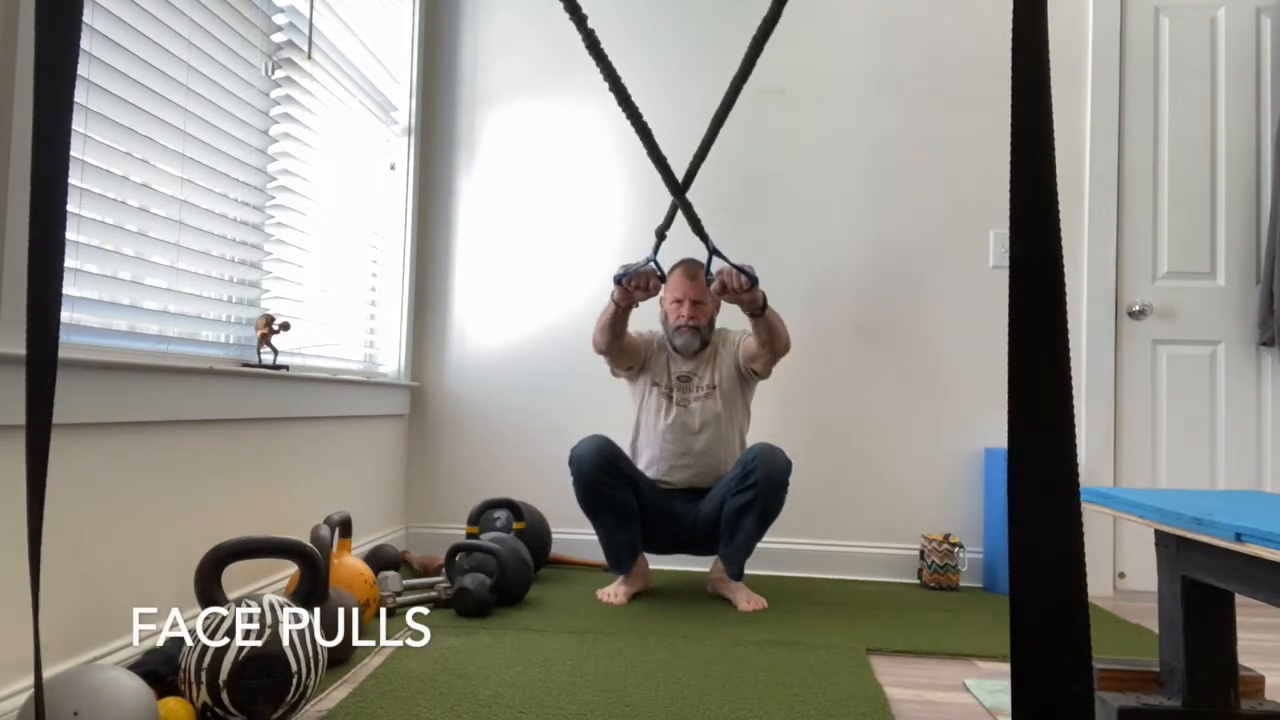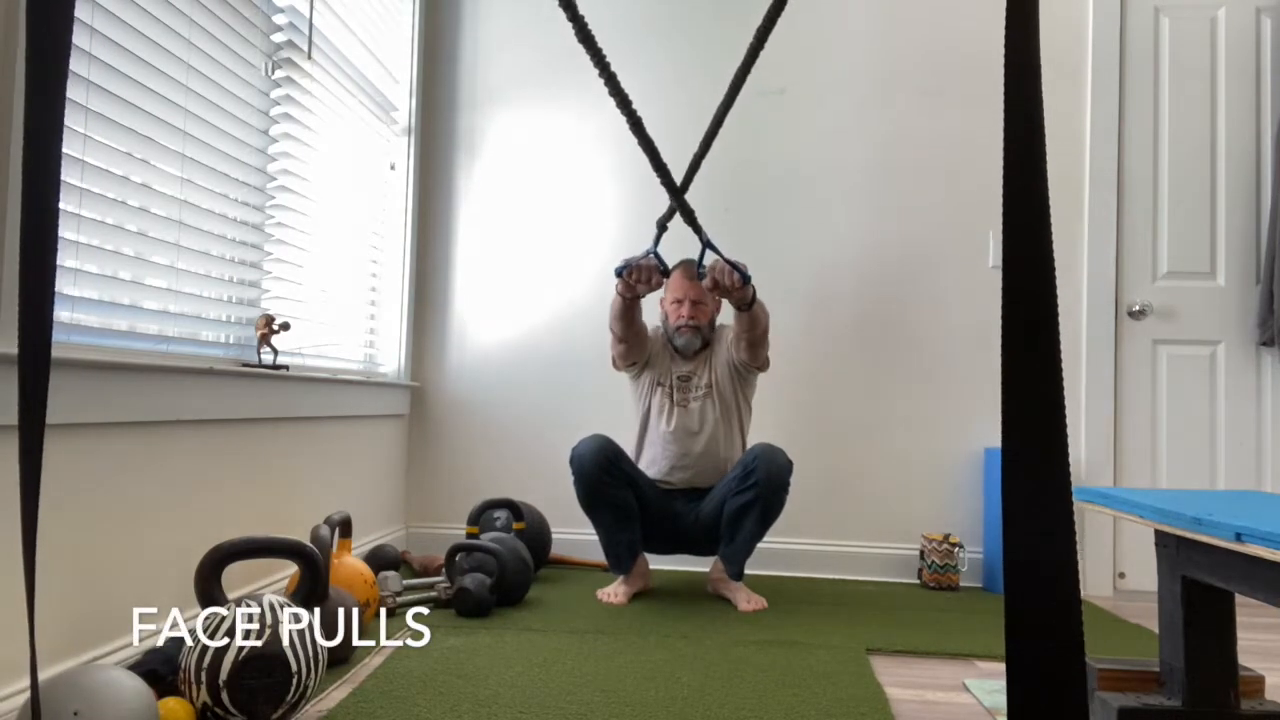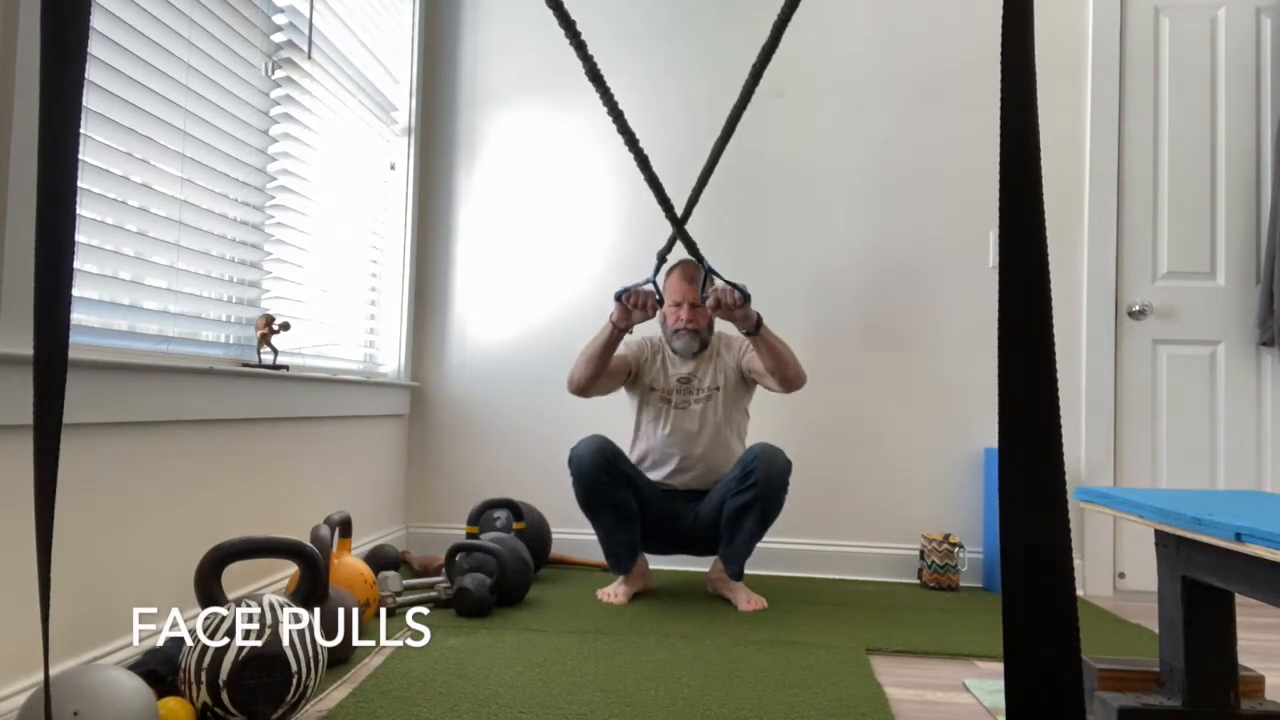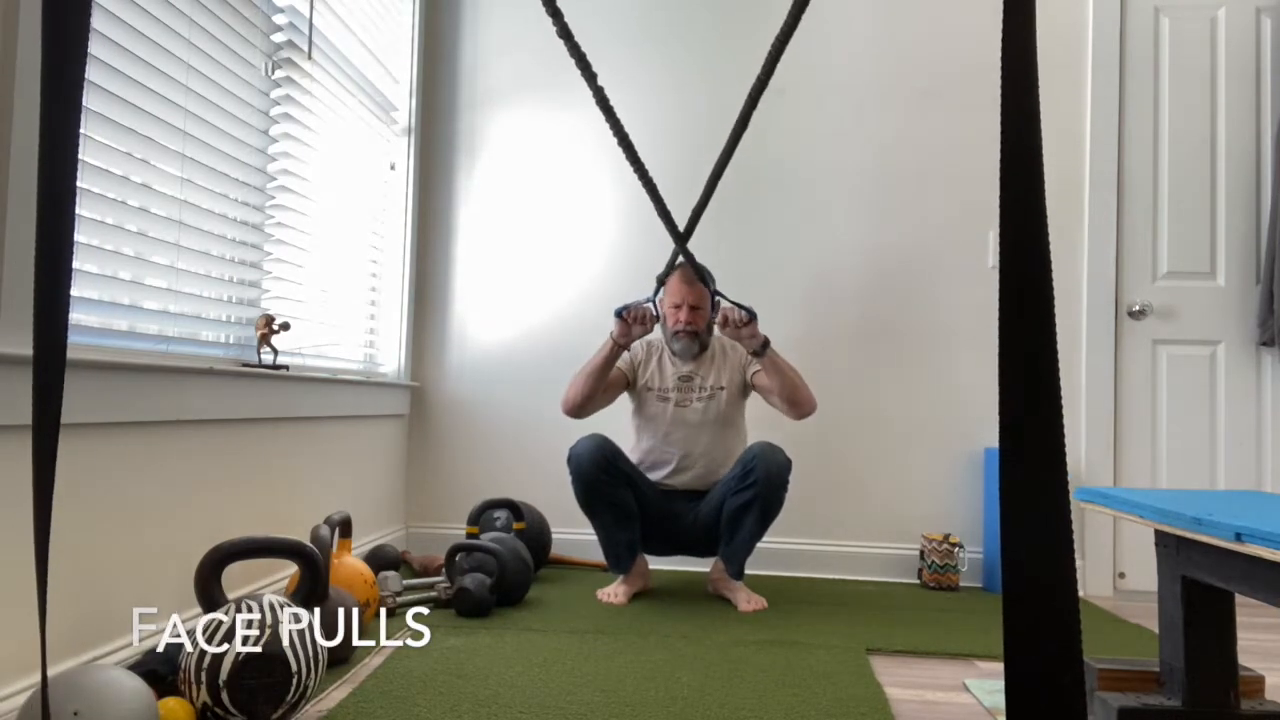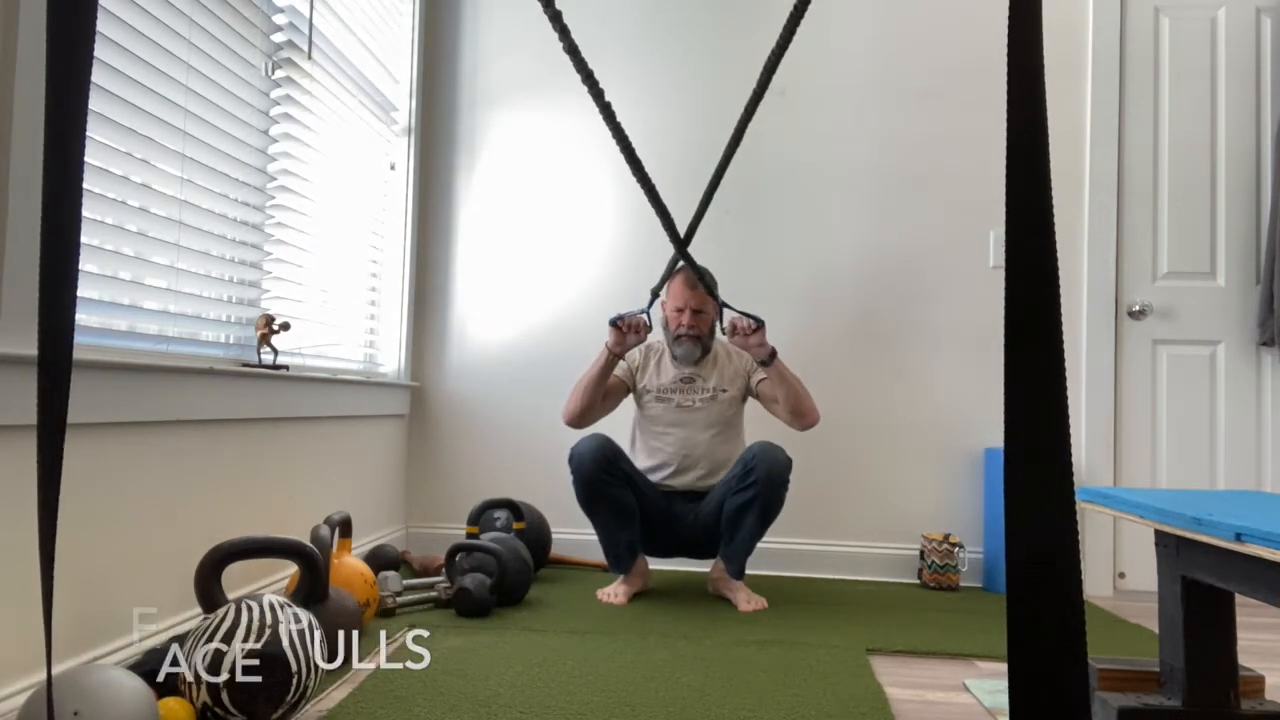
dt=0.4s
person 1, frame 1
left shoulder: (735, 350)
right shoulder: (644, 351)
left elbow: (777, 346)
right elbow: (604, 343)
left wrist: (755, 304)
right wrist: (621, 301)
left hip: (714, 511)
right hip: (650, 508)
left knee: (770, 461)
right knee: (590, 453)
left ankle: (727, 573)
right ankle: (630, 570)
person 1, frame 2
left shoulder: (735, 351)
right shoulder: (645, 351)
left elbow: (755, 330)
right elbow: (622, 328)
left wrist: (744, 297)
right wrist: (627, 293)
left hip: (716, 511)
right hip: (652, 508)
left knee: (770, 461)
right knee: (590, 452)
left ankle: (727, 573)
right ankle: (630, 570)
person 1, frame 3
left shoulder: (736, 353)
right shoulder: (642, 352)
left elbow: (791, 379)
right elbow: (579, 383)
left wrist: (750, 323)
right wrist: (618, 323)
left hip: (715, 512)
right hip: (651, 509)
left knee: (770, 461)
right knee: (589, 454)
left ankle: (727, 573)
right ankle: (630, 570)
person 1, frame 4
left shoulder: (738, 357)
right shoulder: (639, 356)
left elbow: (802, 406)
right elbow: (573, 406)
left wrist: (757, 344)
right wrist: (617, 341)
left hip: (714, 513)
right hip: (650, 510)
left knee: (770, 459)
right knee: (588, 452)
left ankle: (728, 573)
right ankle: (630, 570)
person 1, frame 5
left shoulder: (740, 361)
right shoulder: (640, 359)
left elbow: (805, 418)
right elbow: (574, 417)
left wrist: (764, 354)
right wrist: (613, 351)
left hip: (714, 514)
right hip: (651, 511)
left knee: (770, 459)
right knee: (590, 452)
left ankle: (728, 573)
right ankle: (631, 570)
